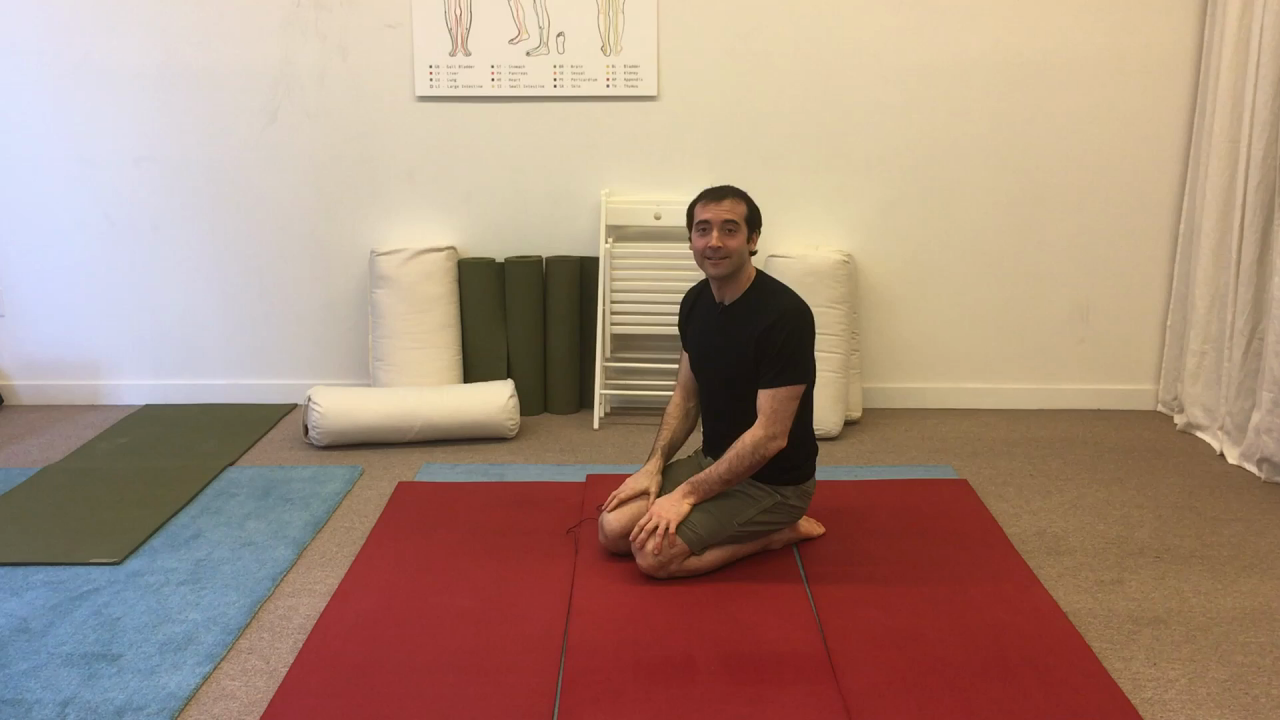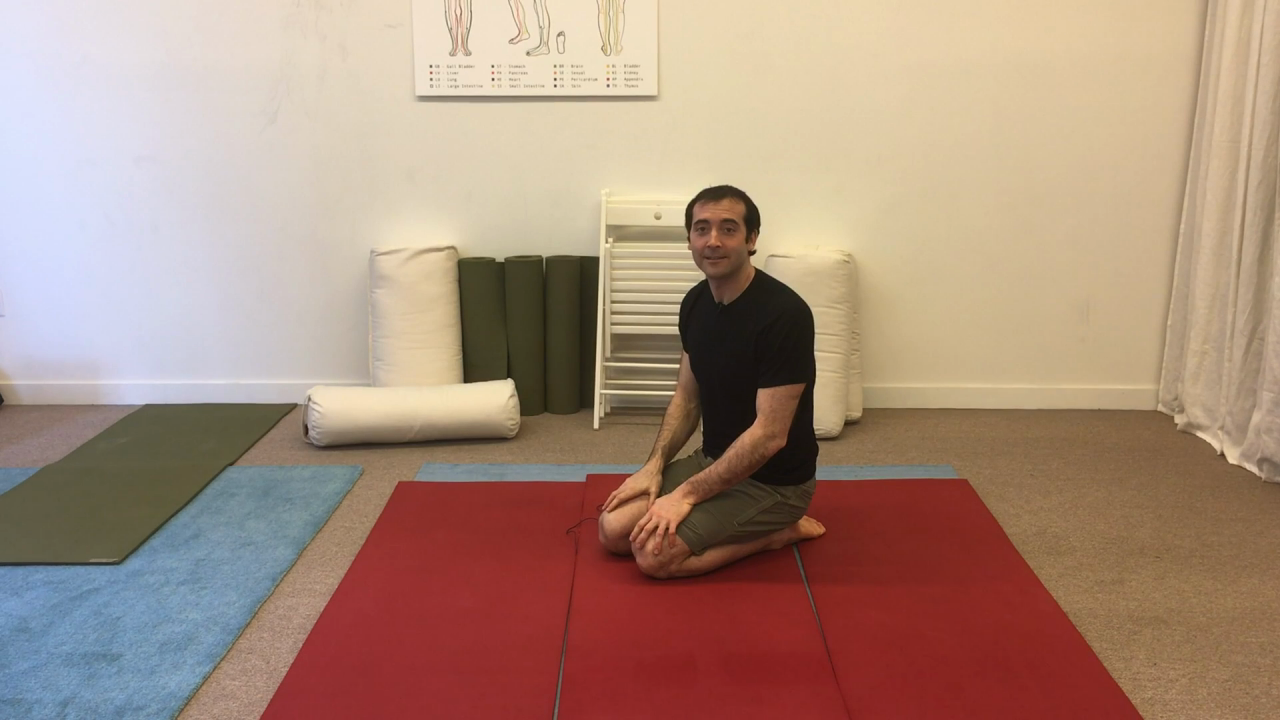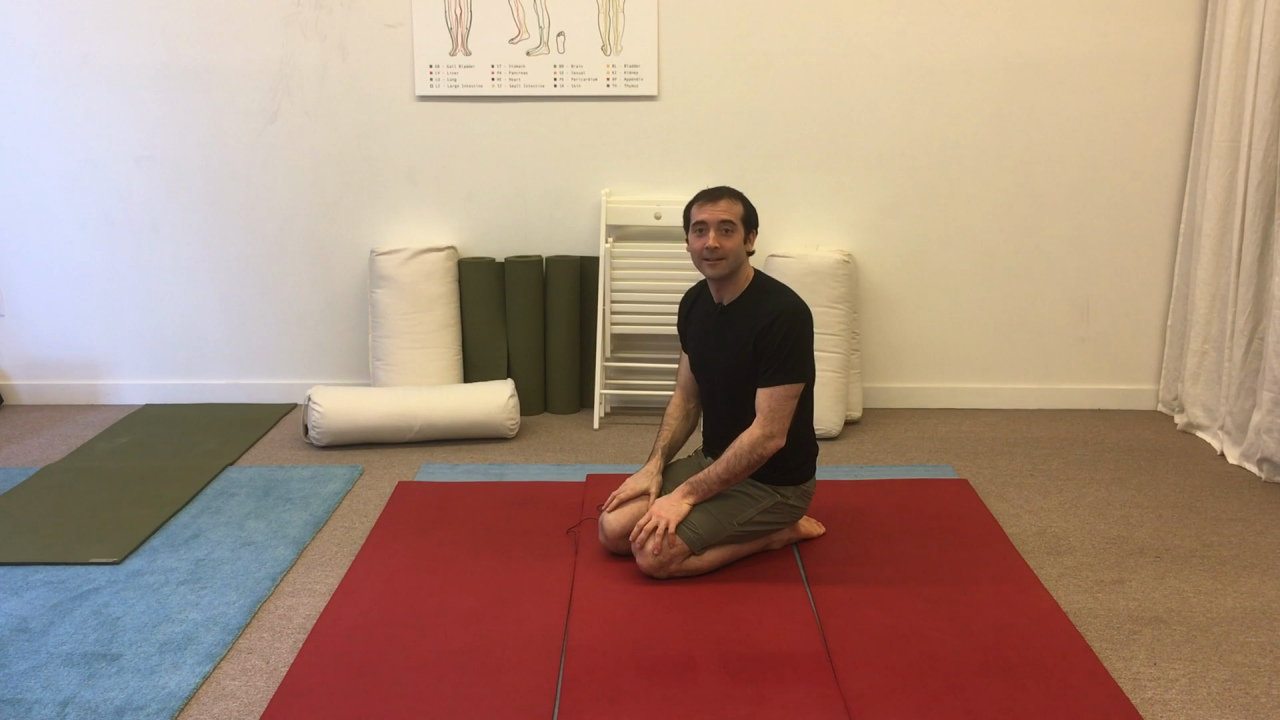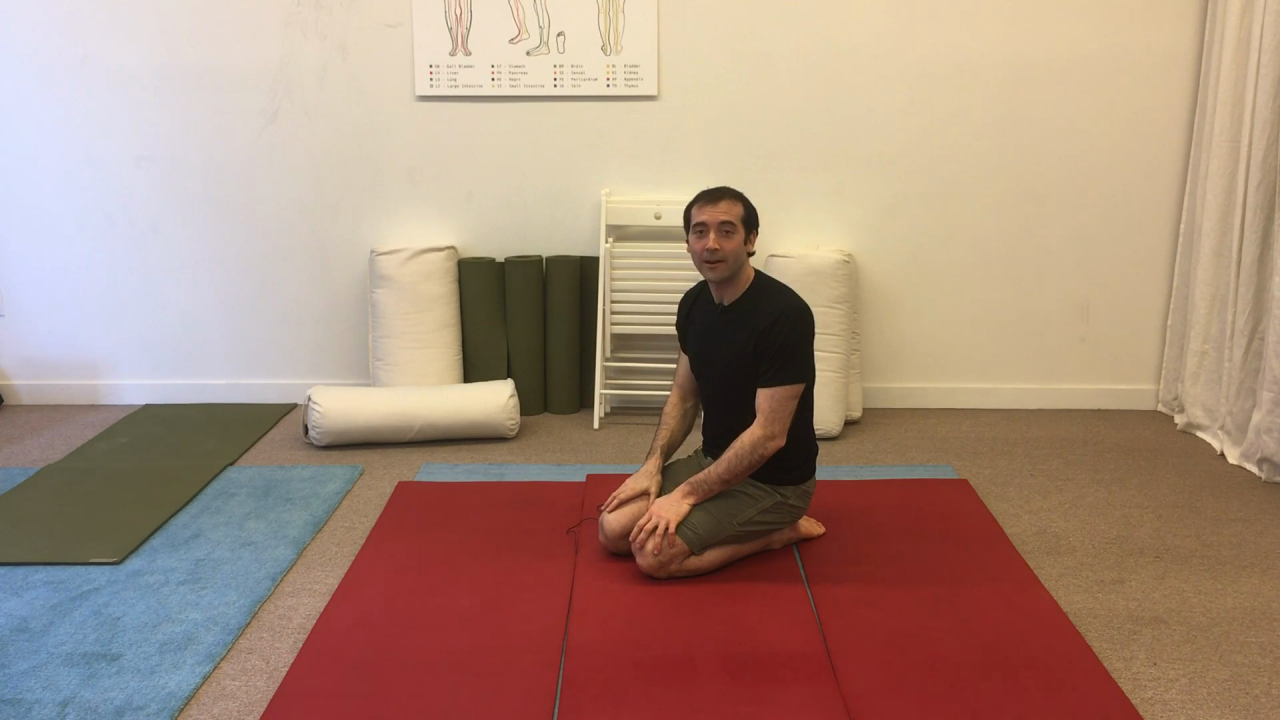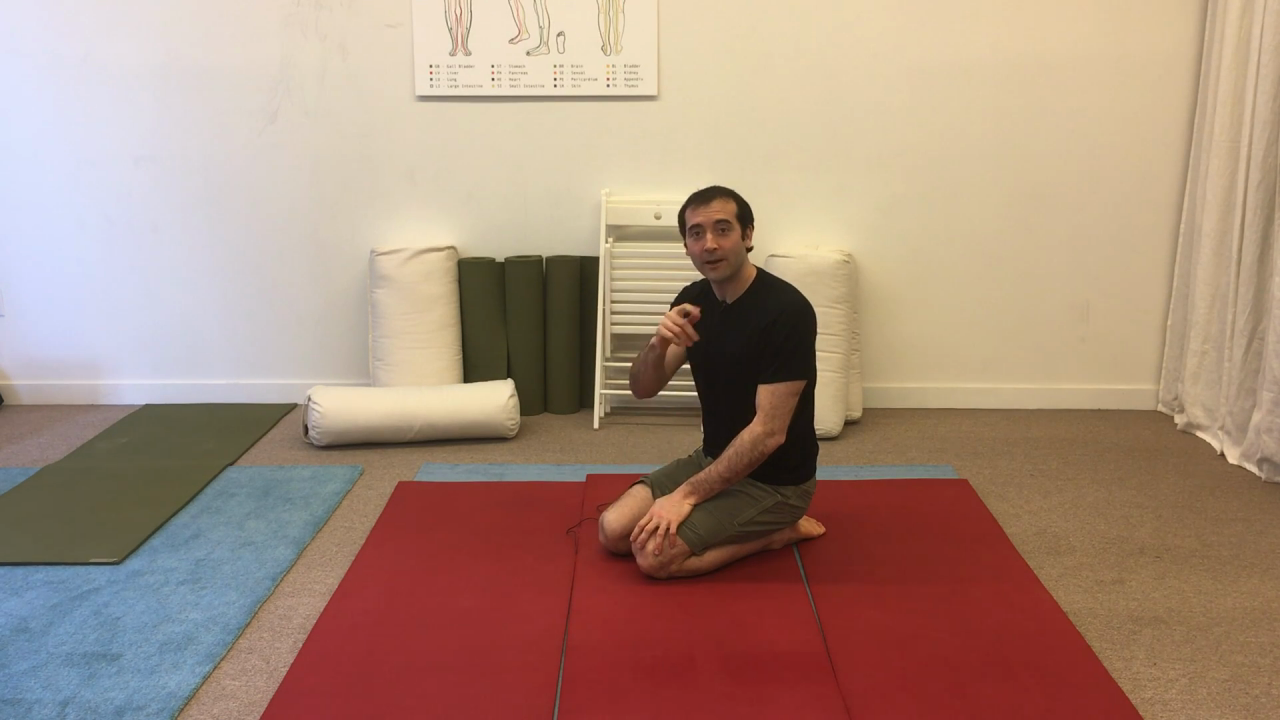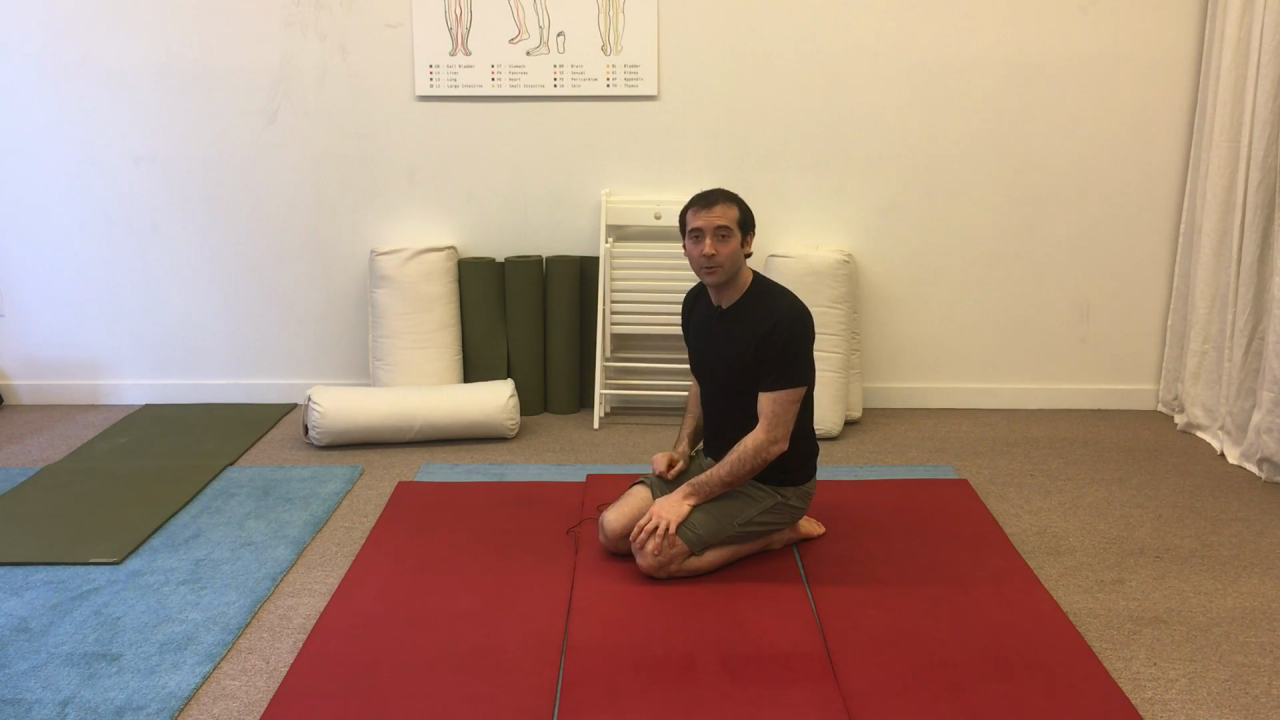
dt=0.5s
person 1, frame 1
left shoulder: (784, 315)
right shoulder: (695, 302)
left elbow: (770, 435)
right elbow: (686, 396)
left wrist: (688, 495)
right wrist: (654, 466)
left hip: (772, 481)
right hip: (713, 459)
left knee: (654, 553)
right knee: (614, 531)
left ankle: (780, 531)
person 1, frame 2
left shoulder: (784, 315)
right shoulder: (695, 303)
left elbow: (769, 435)
right elbow: (687, 397)
left wrist: (687, 495)
right wrist: (655, 465)
left hip: (772, 481)
right hip: (713, 459)
left knee: (653, 553)
right knee: (614, 529)
left ankle: (780, 529)
right ankle: (756, 528)
person 1, frame 3
left shoulder: (782, 315)
right shoulder: (694, 303)
left elbow: (768, 435)
right elbow: (686, 397)
left wrist: (687, 496)
right wrist: (655, 465)
left hip: (772, 481)
right hip: (714, 460)
left knee: (653, 554)
right knee: (614, 529)
left ankle: (779, 531)
right ankle: (749, 527)
person 1, frame 4
left shoulder: (783, 315)
right shoulder: (694, 304)
left elbow: (768, 435)
right elbow: (683, 396)
left wrist: (686, 495)
right wrist: (653, 465)
left hip: (772, 481)
right hip: (714, 459)
left knee: (654, 554)
right knee: (614, 530)
left ankle: (779, 529)
right ankle: (757, 527)
person 1, frame 5
left shoulder: (786, 311)
right shoulder: (693, 300)
left elbow: (768, 432)
right elbow: (642, 387)
left wrist: (688, 495)
right wrist: (660, 344)
left hip: (773, 480)
right hip: (714, 459)
left knee: (653, 554)
right knee: (614, 531)
left ankle: (780, 531)
right ankle: (756, 528)
person 1, frame 6
left shoulder: (783, 318)
right shoulder: (696, 303)
left elbow: (772, 438)
left wrist: (689, 496)
right wrist: (683, 446)
left hip: (772, 481)
right hip: (716, 459)
left knee: (653, 554)
right knee: (614, 531)
left ankle: (778, 530)
right ankle: (756, 527)
